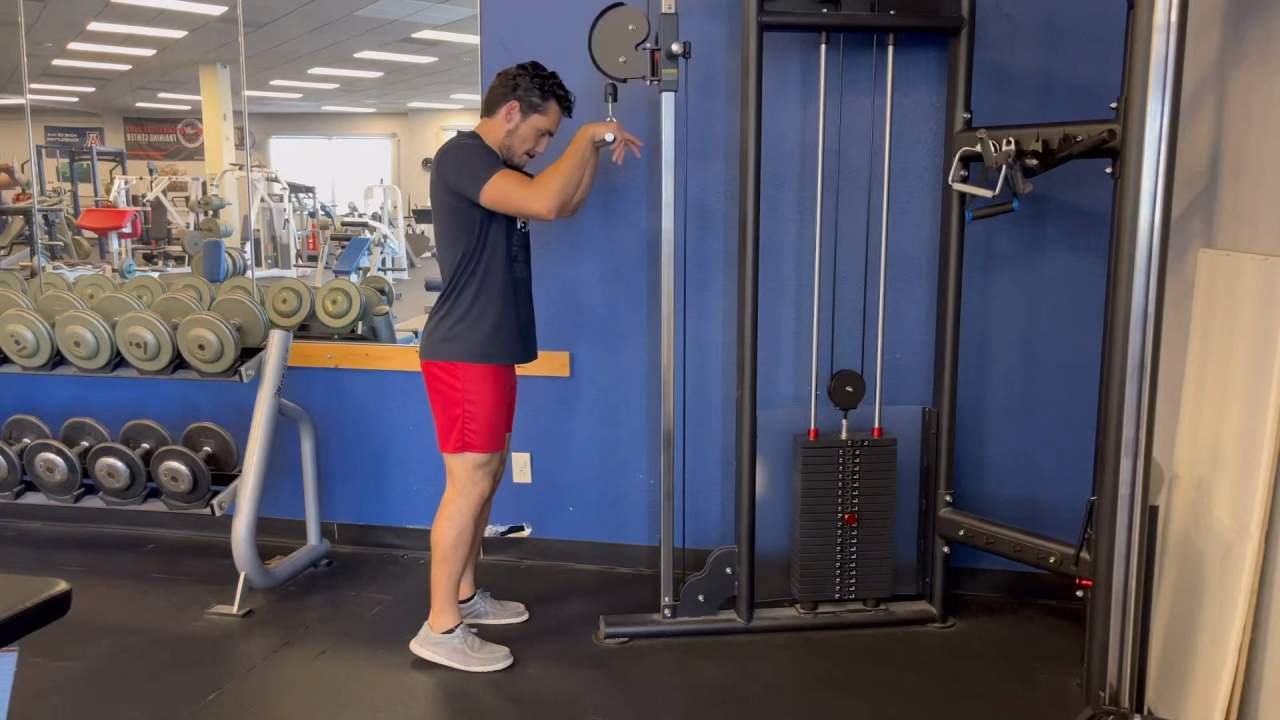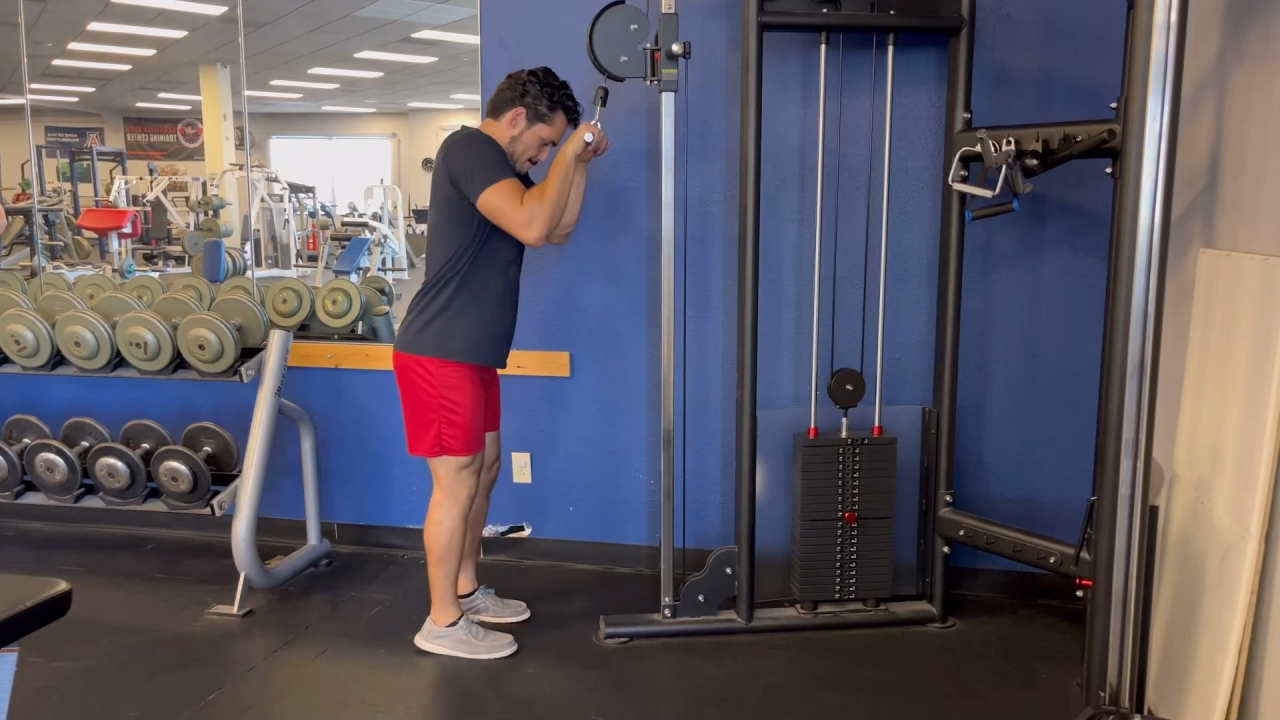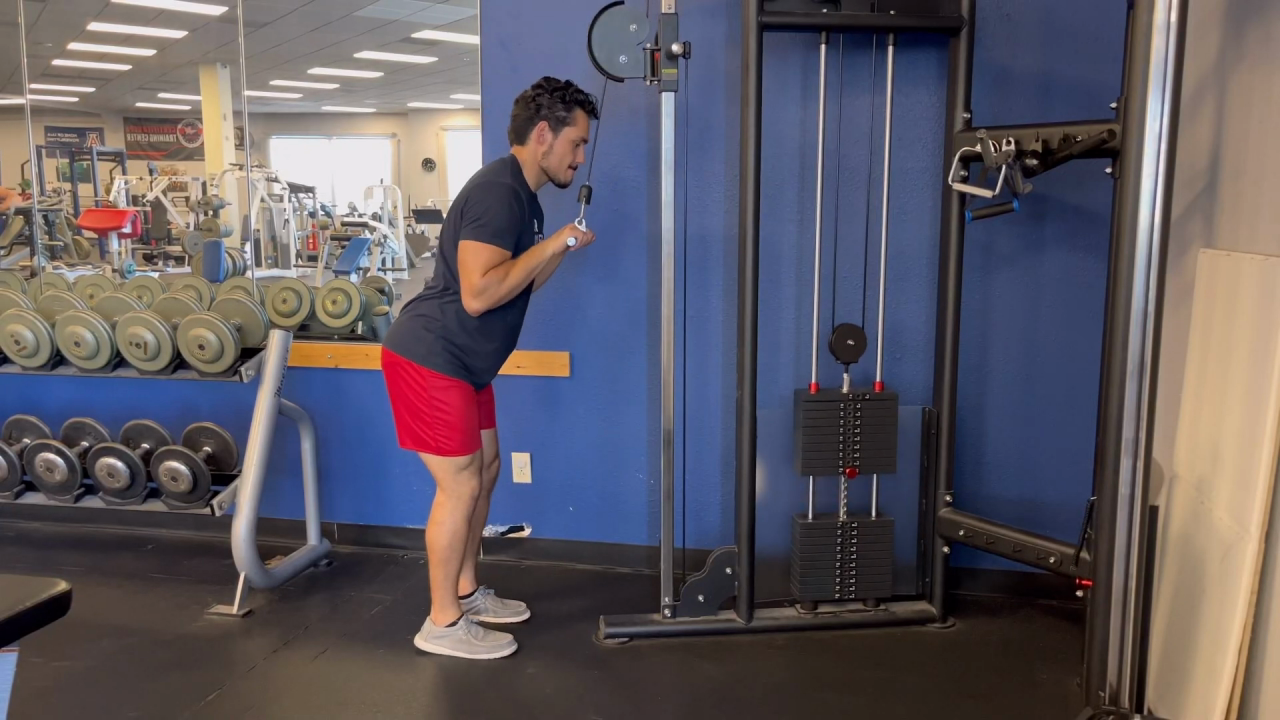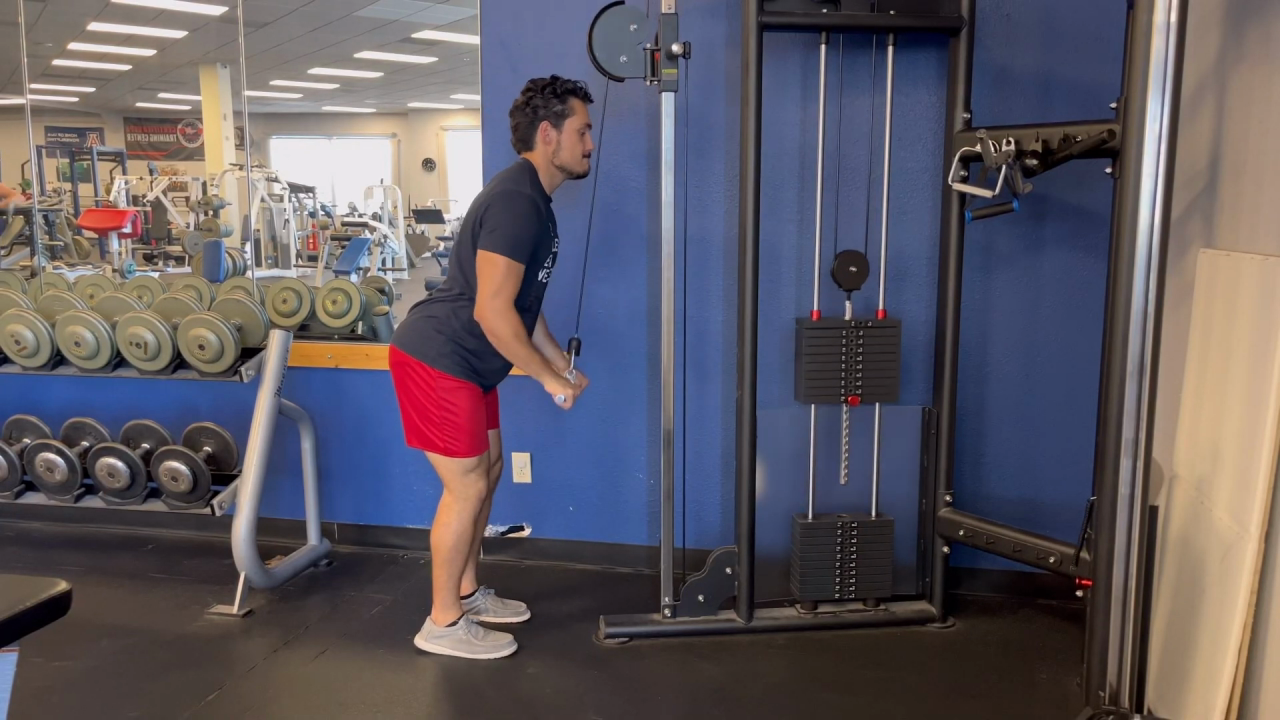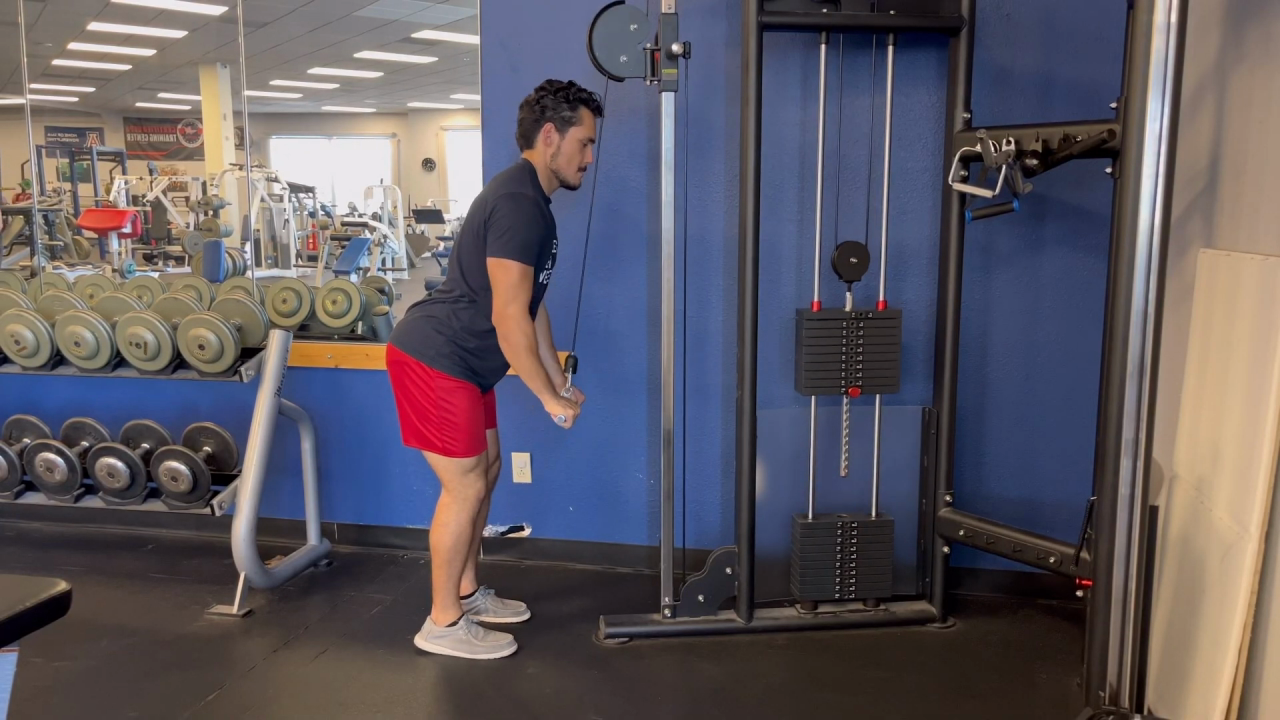
dt=1s
person 1, frame 1
left shoulder: (498, 166)
right shoulder: (462, 157)
left elbow: (563, 205)
right elbow: (543, 202)
left wrist: (594, 146)
right wrist: (585, 137)
left hip: (491, 349)
right hip: (465, 353)
left knee: (484, 478)
right knee: (469, 485)
left ankle: (464, 596)
right ankle: (440, 629)
person 1, frame 2
left shoulder: (500, 165)
right shoulder: (469, 149)
left elbow: (556, 230)
right elbow: (532, 227)
left wrist: (579, 159)
right wrist: (568, 152)
left hip: (471, 349)
right hip: (439, 351)
left knee: (483, 469)
right knee: (456, 483)
left ankle: (466, 590)
right ankle: (443, 622)
person 1, frame 3
left shoulder: (520, 193)
right shoulder: (498, 191)
left elbow: (519, 285)
right elbow: (478, 294)
left wrist: (563, 247)
right wrist: (552, 244)
left hip: (460, 359)
right hip: (428, 357)
left knee: (484, 470)
right knee: (460, 486)
left ankle: (467, 591)
right ankle: (444, 623)
person 1, frame 4
left shoulder: (531, 198)
right shoulder: (517, 201)
left elbow: (525, 303)
right elbow: (494, 311)
left wrist: (561, 367)
right wrist: (547, 377)
left hip: (460, 359)
right hip: (436, 359)
left knee: (487, 471)
right knee: (467, 487)
left ankle: (467, 593)
right ankle: (444, 623)
person 1, frame 5
left shoulder: (528, 198)
right shoulder: (519, 203)
left elbow: (530, 307)
right elbow: (509, 319)
left wrist: (561, 382)
right wrist: (551, 398)
left hip: (459, 358)
right hip: (434, 358)
left knee: (485, 470)
right knee: (465, 487)
left ankle: (467, 593)
right ankle: (444, 623)
